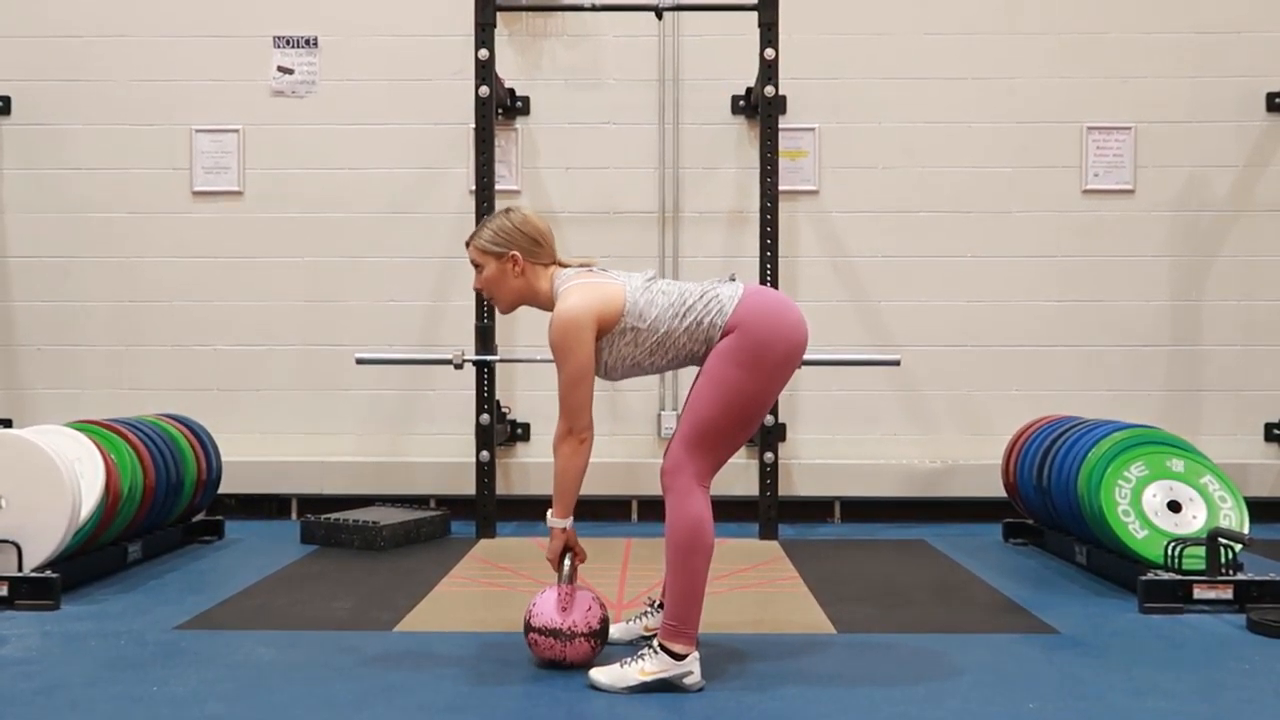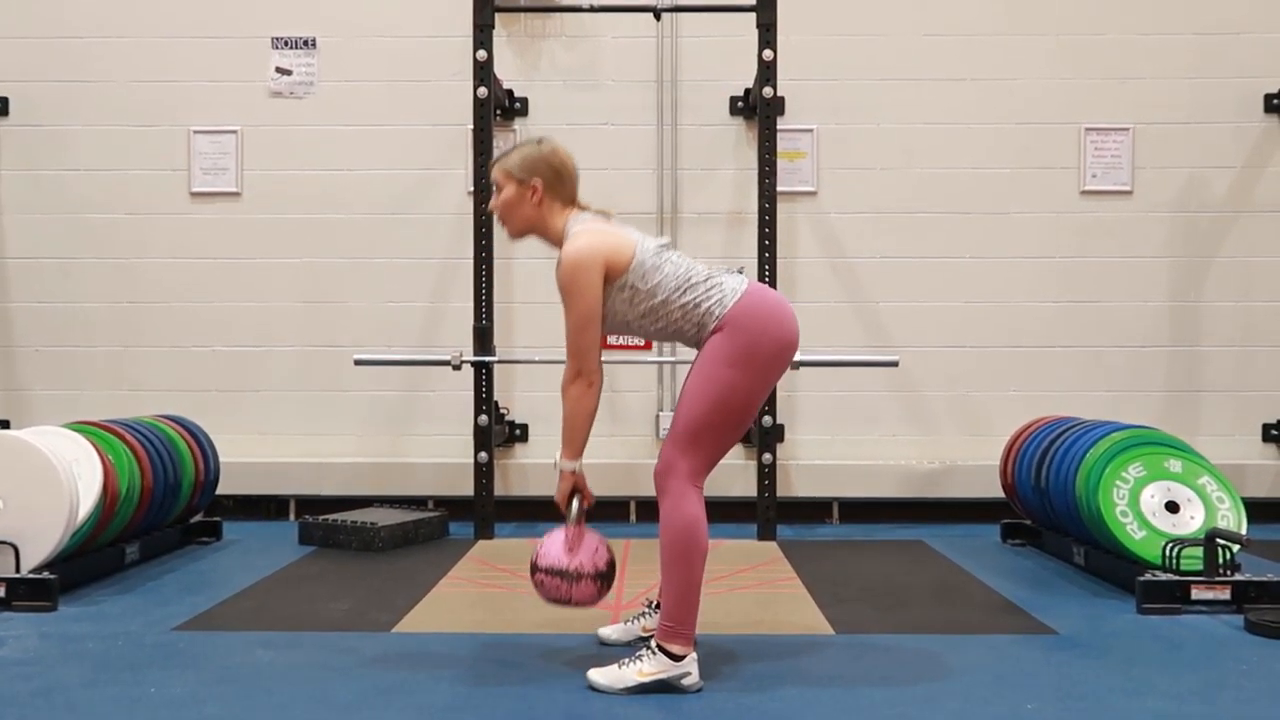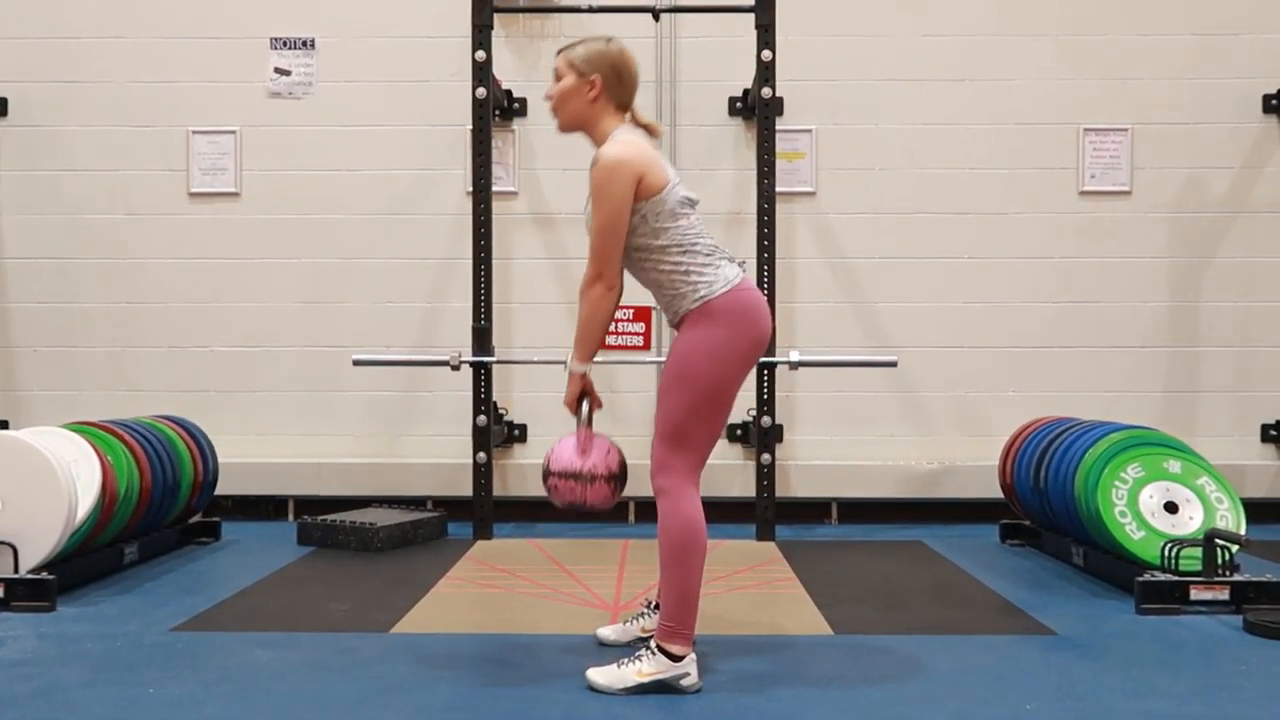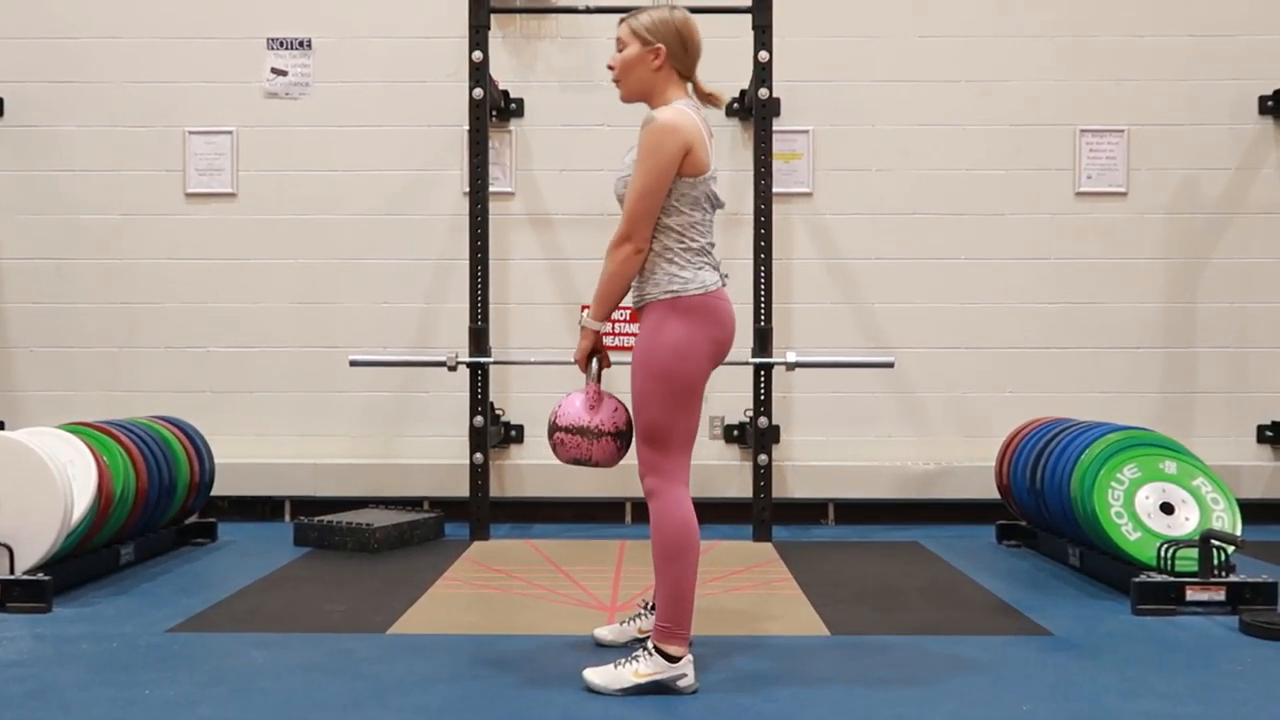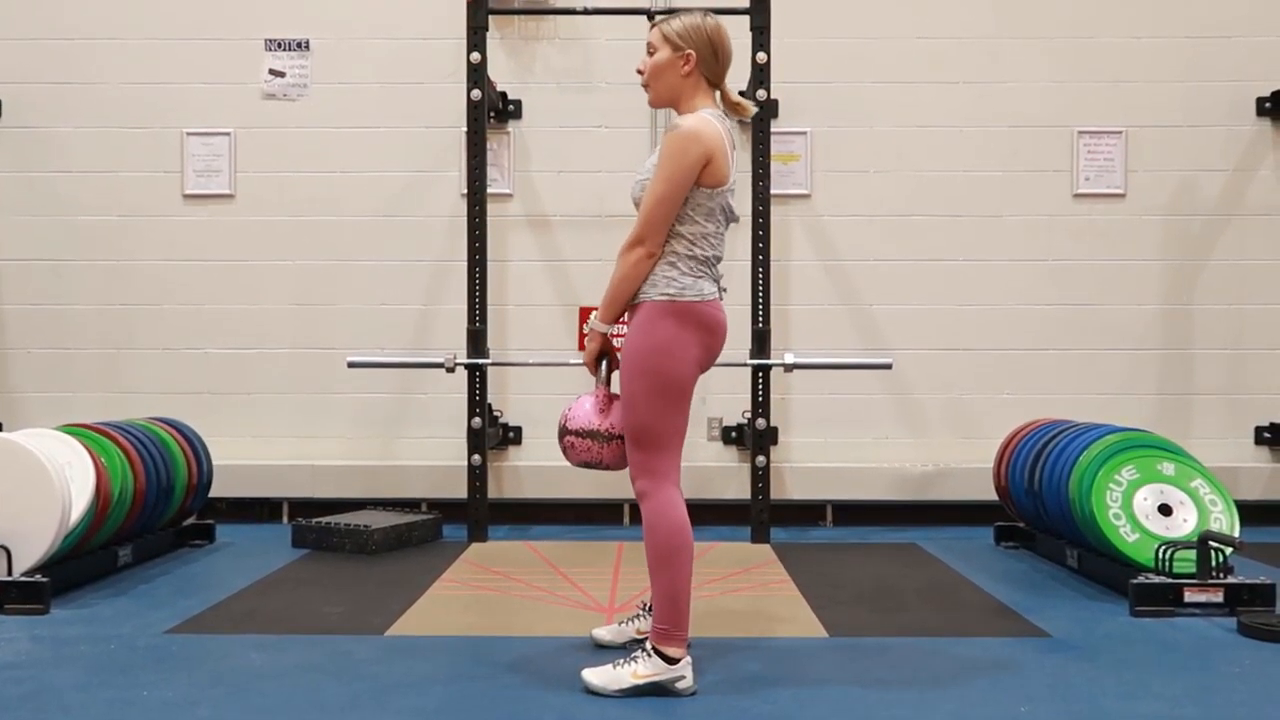
dt=0.2s
person 1, frame 1
left shoulder: (571, 311)
right shoulder: (576, 289)
left elbow: (577, 434)
right elbow: (570, 428)
left wrist: (560, 522)
right wrist: (563, 517)
left hip: (758, 332)
right hip: (762, 324)
left knee: (683, 476)
right knee: (685, 472)
left ankle: (676, 652)
right ankle: (671, 609)
person 1, frame 2
left shoulder: (579, 253)
right shoulder: (587, 235)
left elbow: (583, 378)
right elbow: (583, 371)
left wrist: (568, 466)
right wrist: (573, 463)
left hip: (750, 329)
right hip: (752, 321)
left knee: (677, 476)
right knee: (679, 472)
left ankle: (673, 654)
right ankle: (669, 611)
person 1, frame 3
left shoulder: (616, 157)
right shoulder: (625, 149)
left elbow: (601, 282)
right elbow: (607, 278)
left wrist: (578, 366)
right wrist: (585, 364)
left hip: (719, 320)
right hip: (724, 313)
left knee: (672, 479)
right knee: (675, 473)
left ankle: (673, 654)
right ankle: (667, 611)
person 1, frame 4
left shoulder: (668, 122)
right shoulder: (680, 121)
left elbow: (630, 242)
right elbow: (642, 239)
left wrist: (592, 323)
right wrist: (601, 320)
left hip: (680, 315)
right hip: (690, 310)
left knee: (663, 479)
right knee: (664, 473)
left ankle: (670, 654)
right ankle: (663, 611)
person 1, frame 5
left shoulder: (691, 129)
right shoulder: (707, 129)
left elbow: (644, 245)
left wrist: (602, 324)
right wrist: (618, 320)
left hip: (670, 318)
right hip: (687, 314)
left knee: (655, 482)
right knee: (657, 476)
left ankle: (669, 656)
right ankle: (664, 613)
